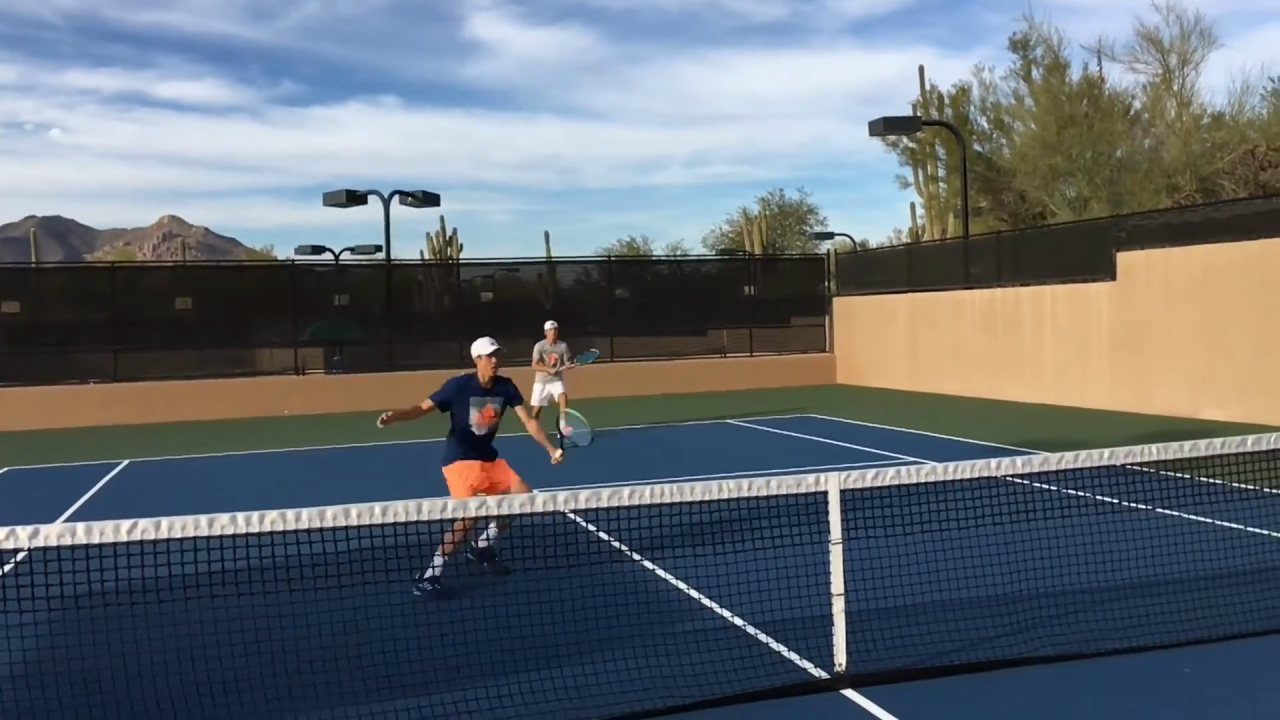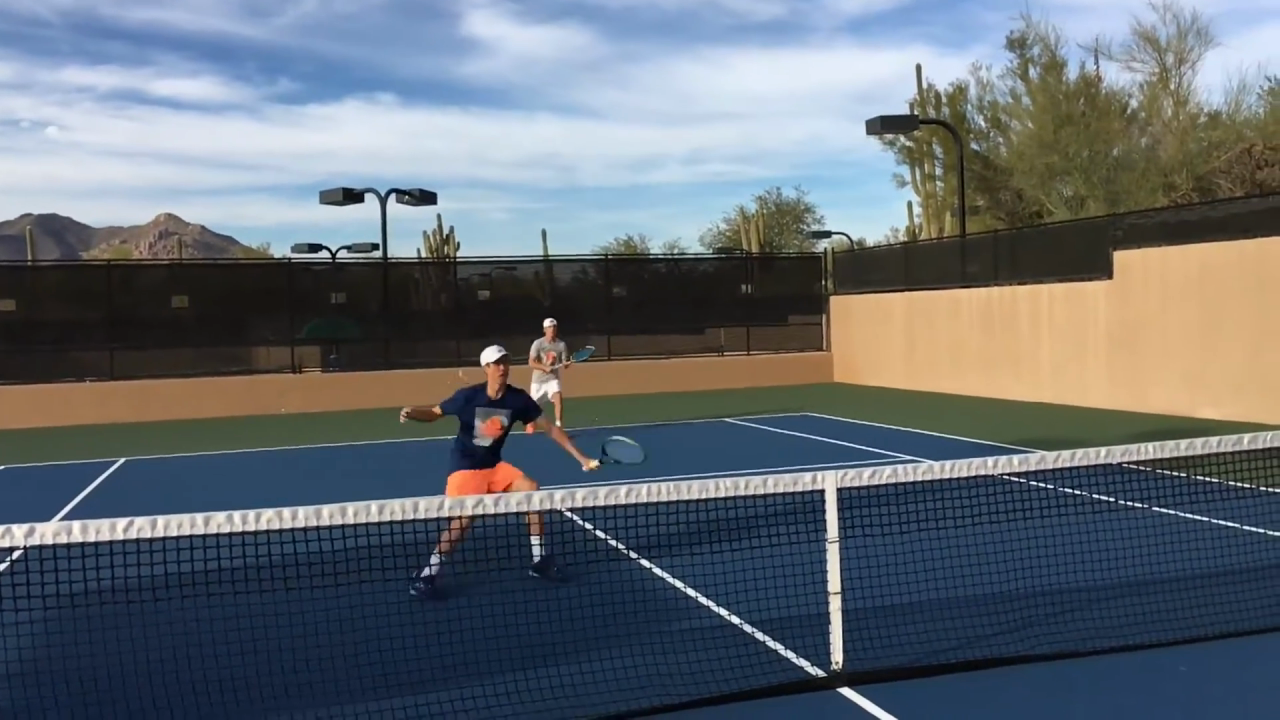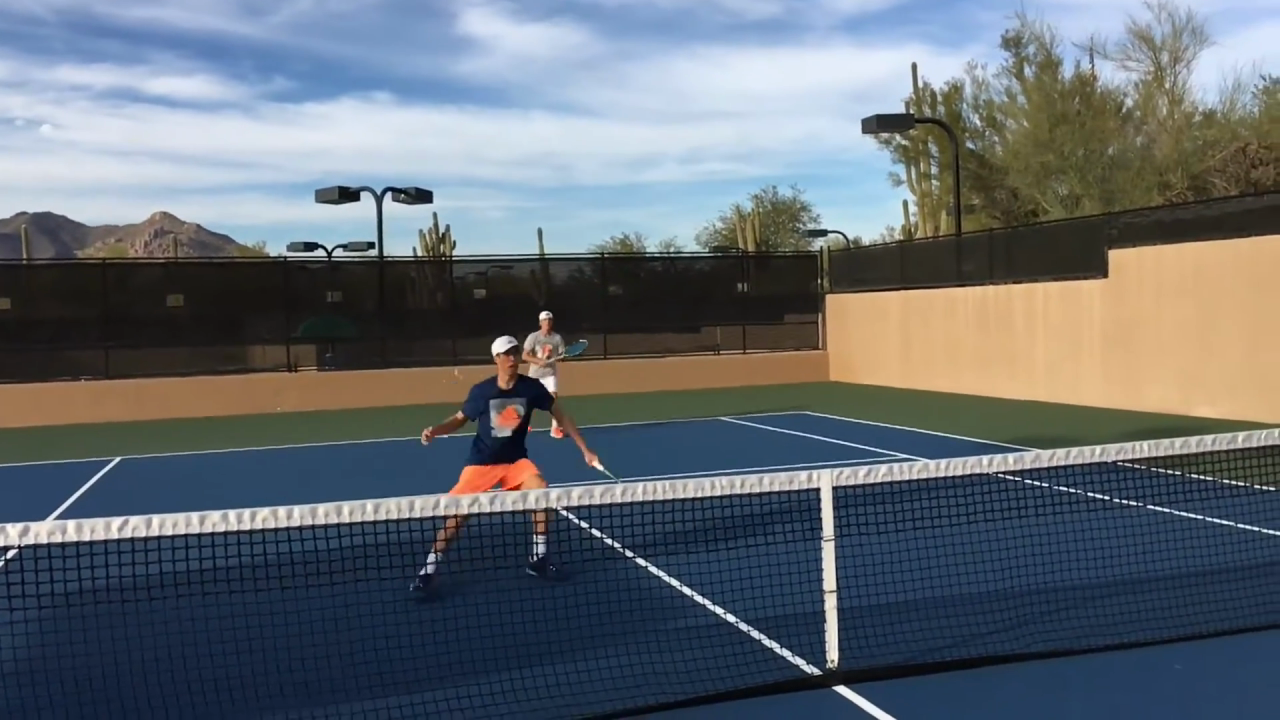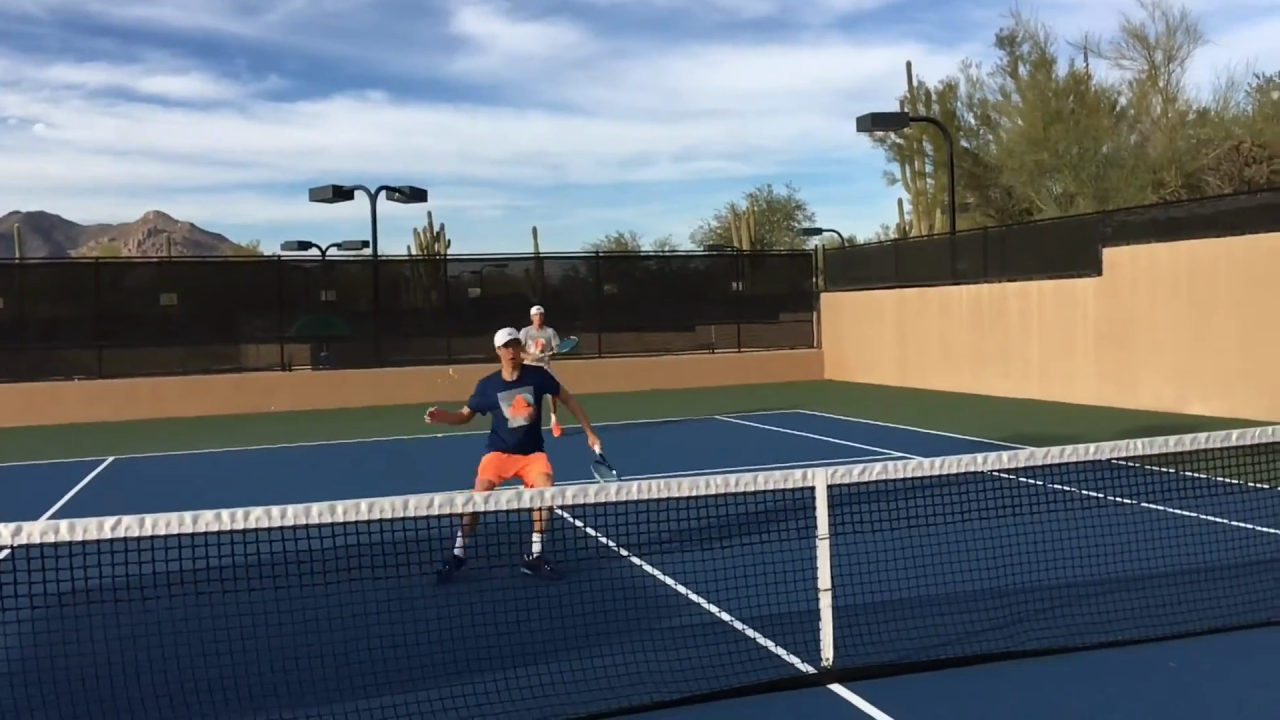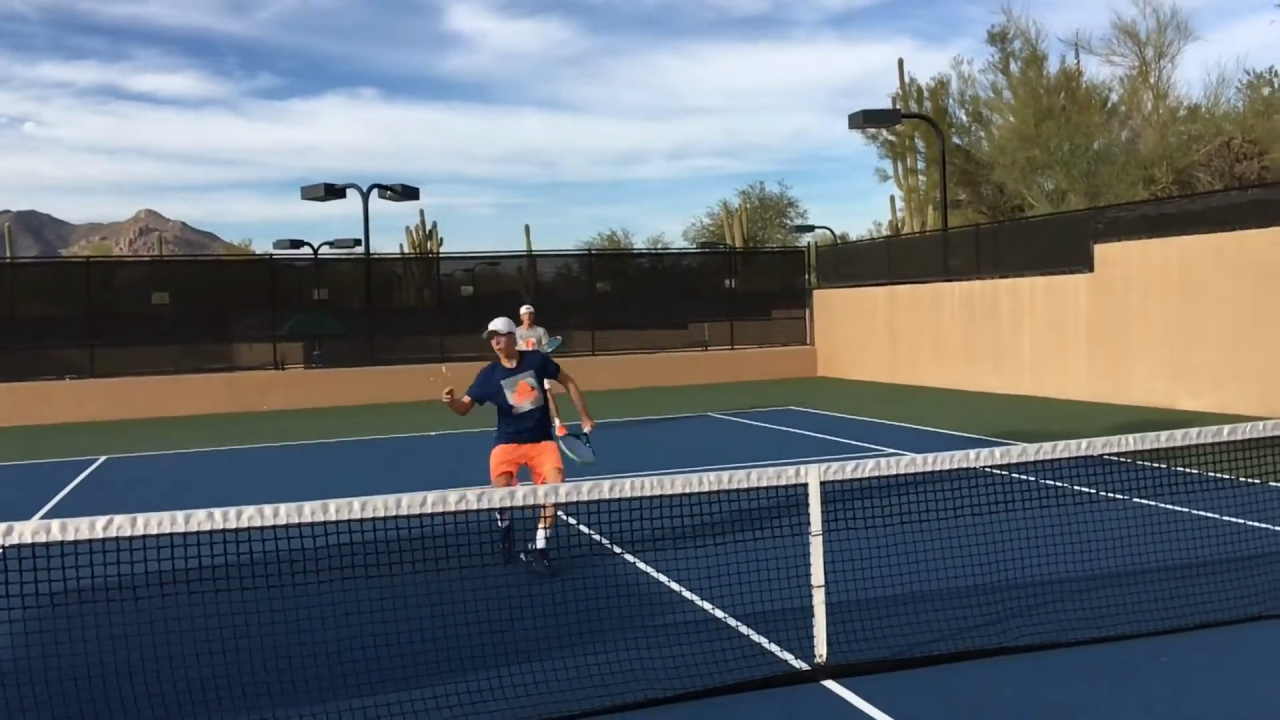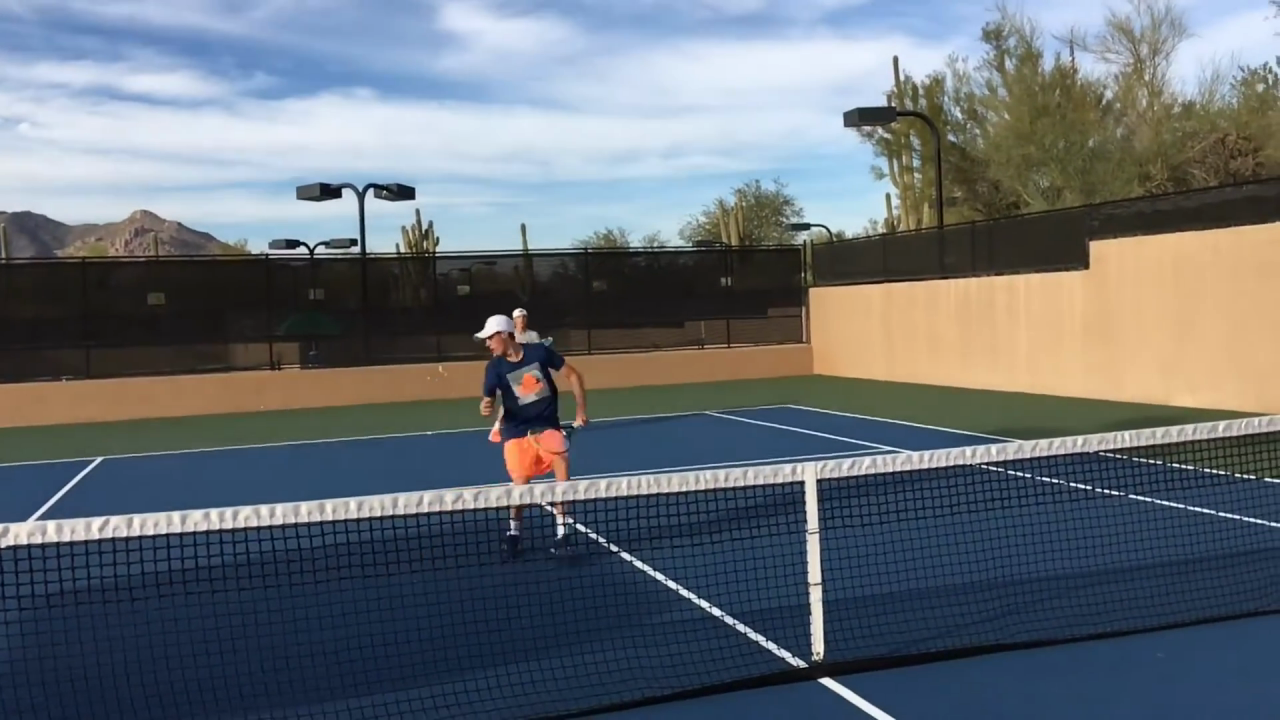
dt=0.1s
person 1, frame 1
left shoulder: (505, 387)
right shoulder: (456, 386)
left elbow: (527, 419)
right elbow: (421, 408)
left wrist: (550, 447)
right wrist: (392, 416)
left hip: (487, 456)
right hip: (460, 458)
left knee: (522, 493)
right knee: (470, 516)
left ankle: (483, 545)
right ankle: (432, 574)
person 1, frame 2
left shoulder: (518, 398)
right shoulder: (467, 396)
left elbow: (550, 428)
right elbow: (435, 413)
left wrist: (582, 458)
right wrist: (414, 413)
left hip: (494, 465)
right hip: (465, 466)
left knee: (533, 492)
right knee: (462, 521)
left ankle: (539, 561)
right ankle: (428, 573)
person 1, frame 3
left shoulder: (532, 387)
right shoulder: (481, 391)
left elbow: (561, 416)
right elbow: (458, 420)
left wrist: (585, 449)
right wrist: (434, 430)
left hip: (516, 459)
right hip: (482, 461)
left knee: (541, 491)
right knee: (458, 512)
left ankle: (539, 559)
right ankle: (428, 571)
person 1, frame 4
left shoulder: (538, 375)
right shoulder: (487, 385)
left elbow: (568, 400)
right elbow: (464, 416)
left wrist: (589, 433)
right wrist: (440, 416)
left hip: (532, 451)
right hip: (499, 451)
left knee: (546, 491)
right knee: (479, 496)
left ankle: (535, 557)
right ankle: (457, 555)
person 1, frame 5
left shoulder: (537, 359)
right shoulder: (488, 374)
left elbow: (569, 382)
right elbow: (465, 407)
left wrist: (584, 415)
right wrist: (451, 401)
left hip: (542, 438)
right hip: (508, 439)
left knee: (555, 483)
right knee: (499, 486)
left ankle: (539, 548)
right ankle: (505, 525)
person 1, frame 6
left shoulder: (541, 351)
right shoulder: (495, 366)
left elbow: (573, 374)
right elbow: (487, 401)
left wrist: (581, 409)
right wrist: (486, 407)
left hip: (548, 427)
right hip: (516, 431)
left knee: (562, 465)
right knee: (521, 486)
left ankle: (561, 535)
right ankle: (513, 533)
